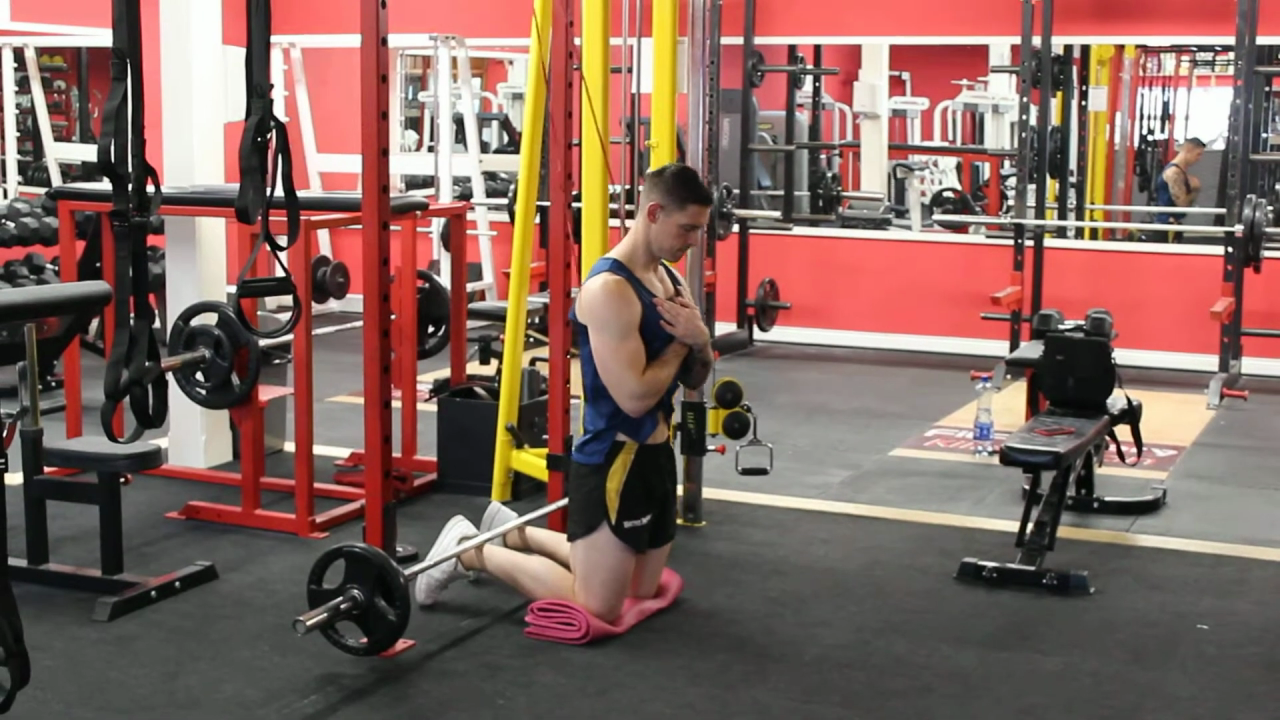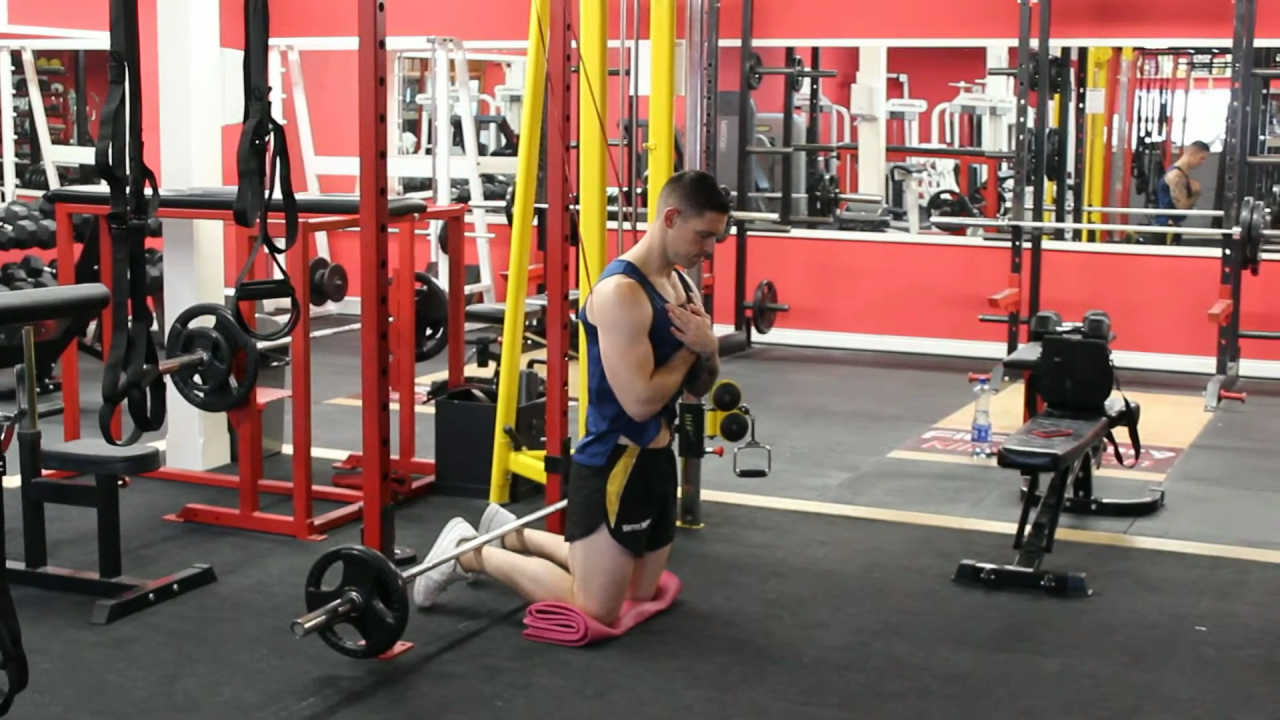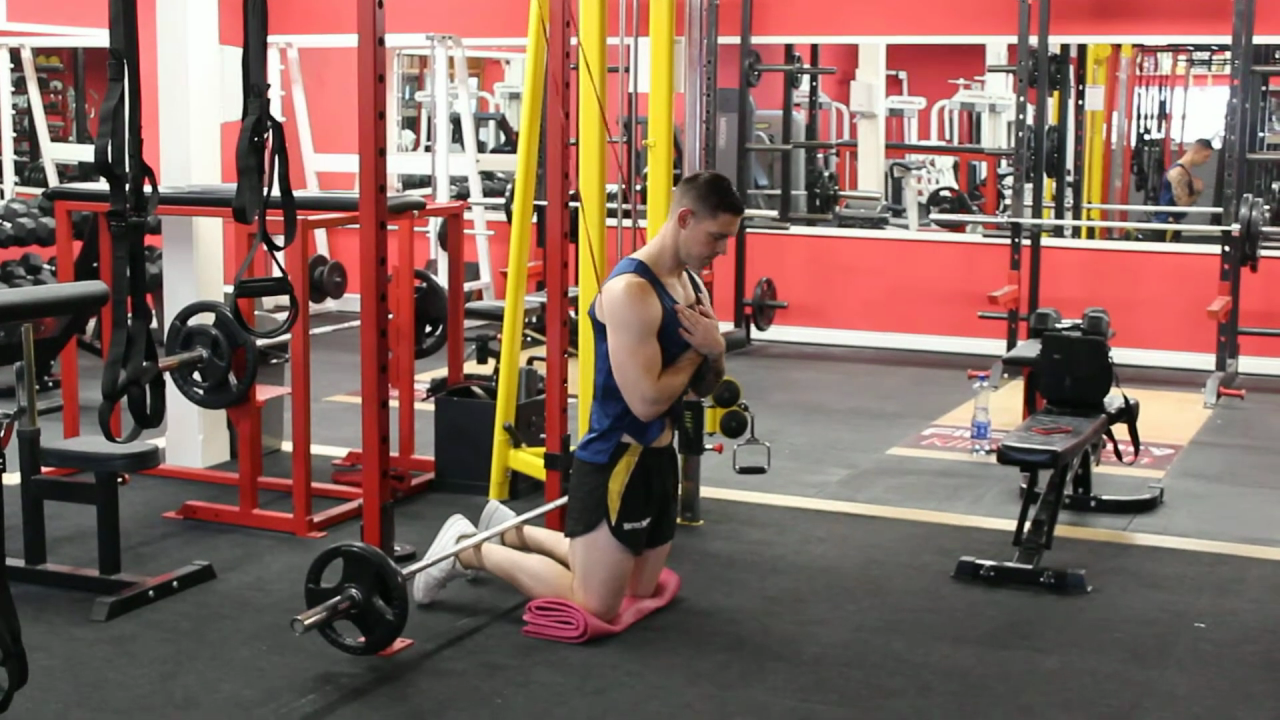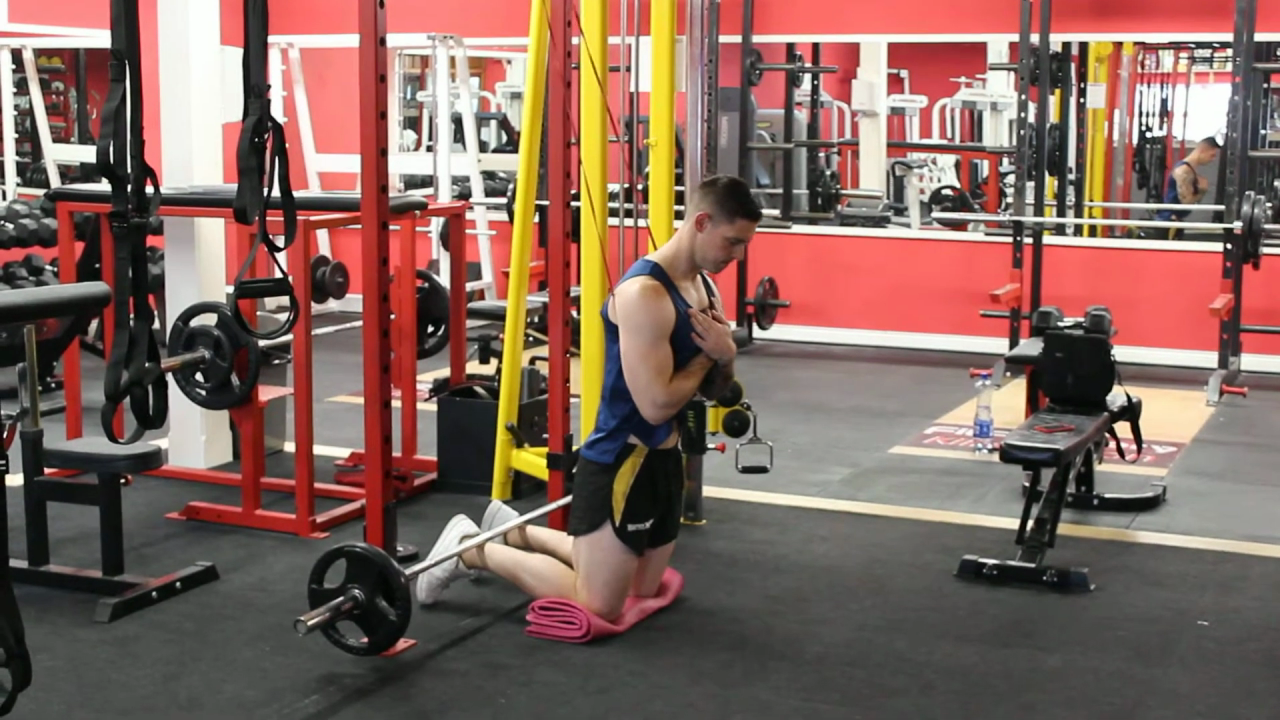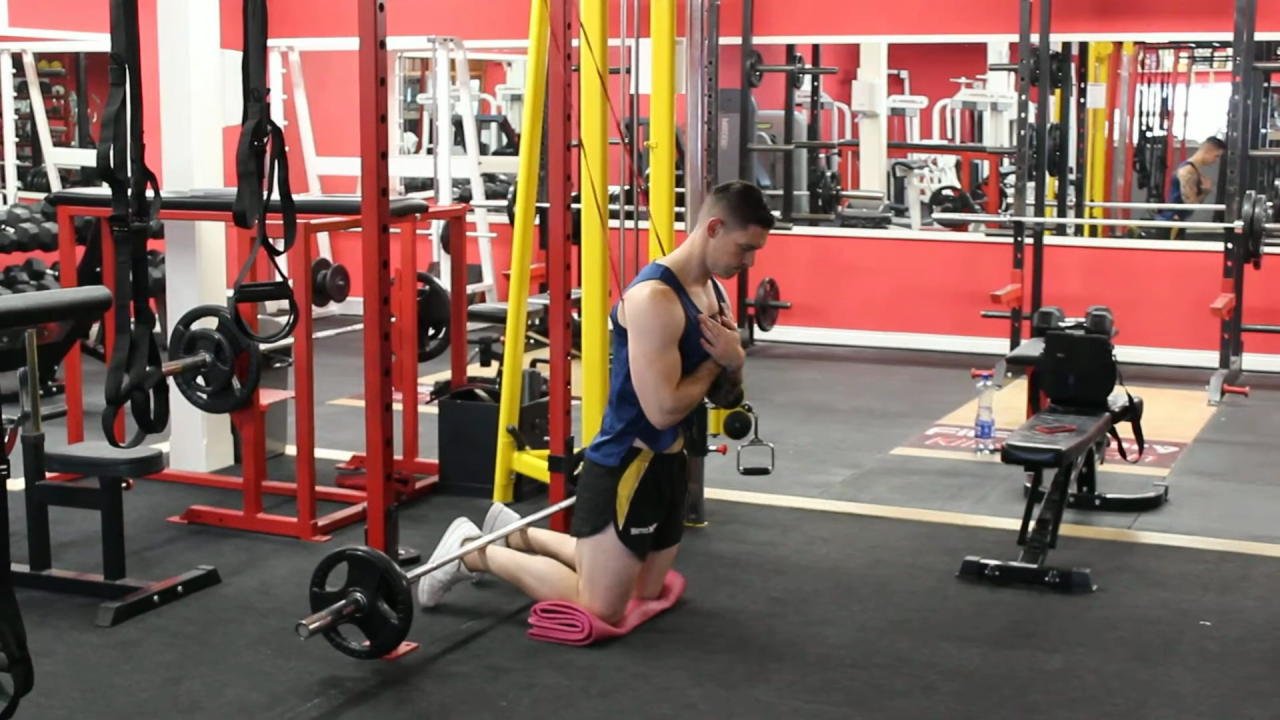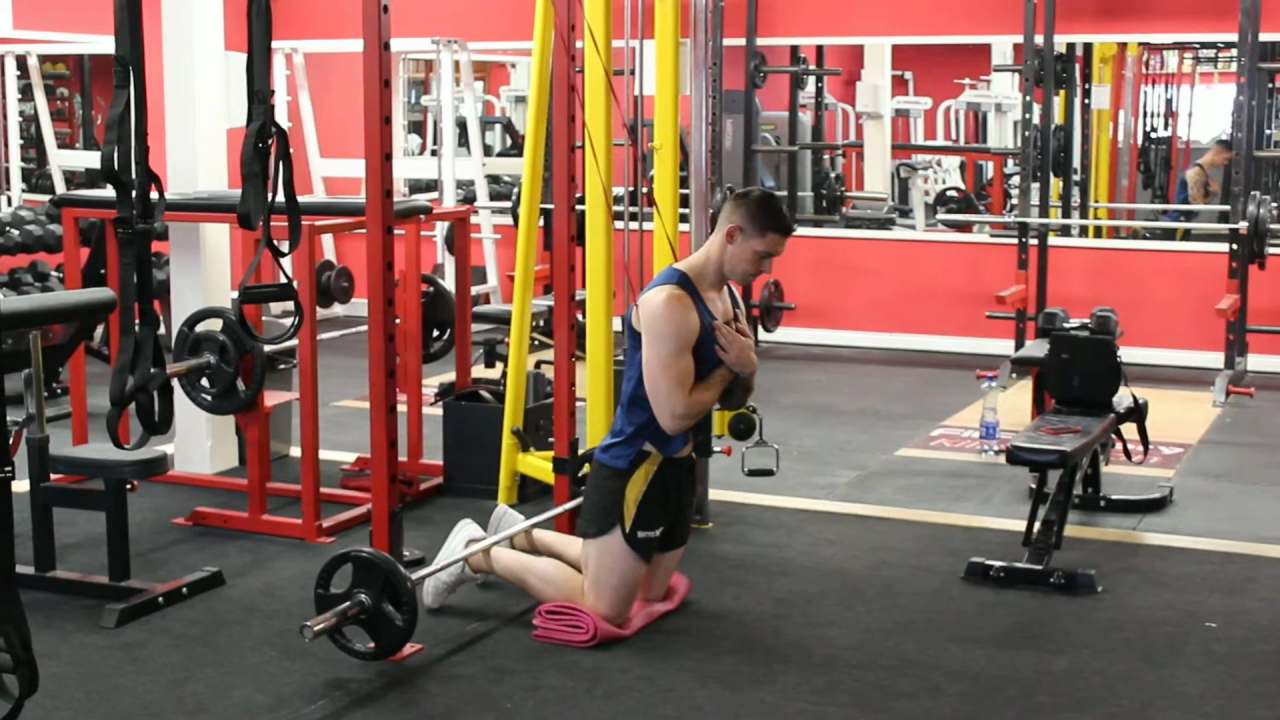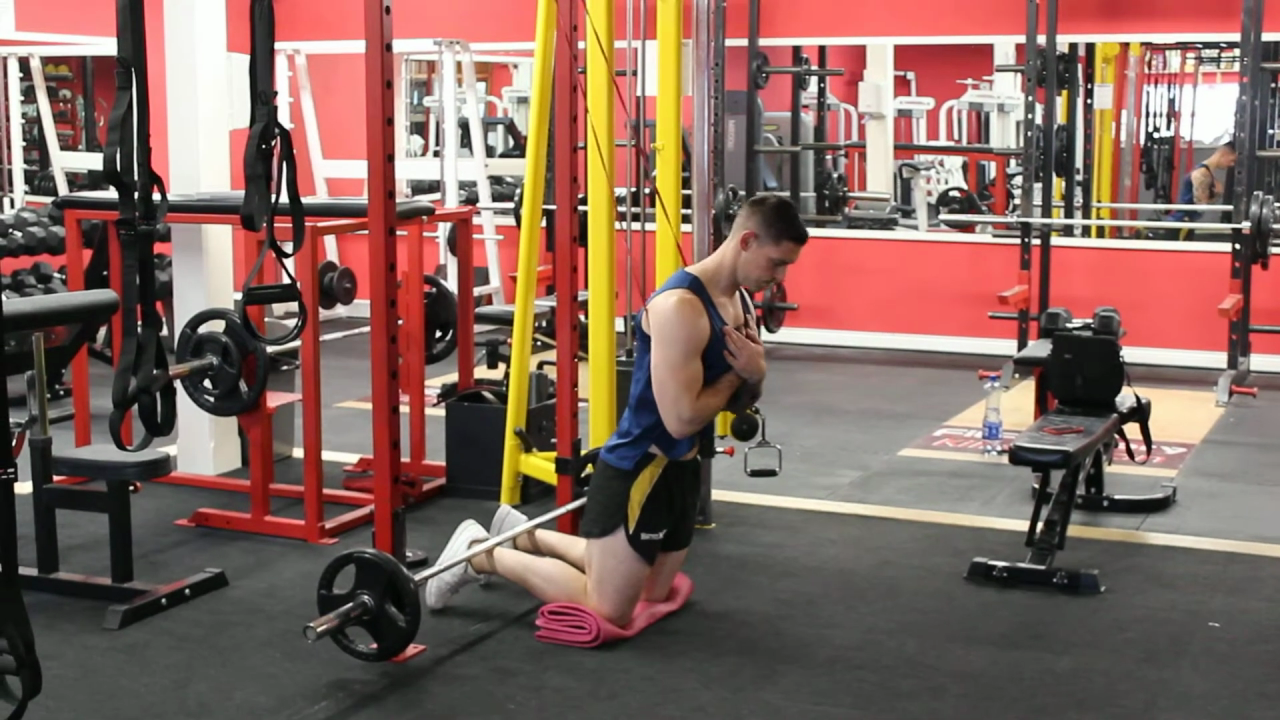
dt=0.3s
person 1, frame 1
left shoulder: (670, 280)
right shoulder: (608, 290)
left elbow: (695, 378)
right elbow: (634, 397)
left wrist: (700, 338)
right wrist: (681, 340)
left hip: (655, 453)
right hip: (614, 461)
left knee: (641, 590)
right knee: (597, 609)
left ankle: (512, 532)
right ankle: (469, 550)
person 1, frame 2
left shoulder: (682, 285)
right shoulder: (620, 292)
left elbow: (699, 386)
right elbow: (640, 401)
left wrist: (708, 347)
right wrist: (690, 346)
left hip: (656, 457)
right hip: (615, 464)
left knee: (640, 593)
right knee: (595, 610)
left ankle: (511, 534)
right ankle: (468, 552)
person 1, frame 3
left shoulder: (691, 284)
right shoulder: (630, 291)
left elbow: (702, 386)
right elbow: (646, 401)
left wrist: (715, 350)
right wrist: (697, 348)
left hip: (657, 457)
right hip: (617, 462)
left knee: (640, 589)
right knee: (595, 608)
left ankle: (510, 531)
right ankle: (467, 549)
person 1, frame 4
left shoulder: (703, 286)
right shoulder: (644, 293)
left elbow: (712, 389)
right elbow: (656, 404)
left wrist: (726, 354)
right wrist: (708, 353)
left hip: (663, 458)
right hip: (621, 463)
left knee: (643, 587)
right knee: (598, 607)
left ankle: (512, 531)
right ankle: (471, 548)
person 1, frame 5
left shoulder: (713, 291)
right shoulder: (654, 298)
right elbow: (662, 409)
left wrist: (734, 360)
right wrist: (715, 360)
left hip: (667, 462)
right hip: (627, 466)
left knee: (645, 590)
right knee: (600, 609)
left ankle: (515, 534)
right ankle: (472, 552)
person 1, frame 6
left shoulder: (729, 297)
right shoulder: (670, 302)
left elbow: (733, 398)
right elbow: (675, 415)
left wrist: (747, 367)
right wrist: (728, 366)
left hip: (675, 465)
right hip: (634, 469)
left knee: (649, 592)
right knee: (604, 610)
left ankle: (519, 535)
right ankle: (476, 552)
person 1, frame 7
left shoulder: (739, 301)
right shoulder: (680, 306)
left elbow: (740, 400)
right elbow: (681, 418)
left wrist: (754, 373)
right wrist: (737, 372)
left hip: (679, 467)
right hip: (640, 470)
left knee: (653, 592)
right knee: (608, 611)
left ankle: (523, 534)
right ankle: (480, 554)
